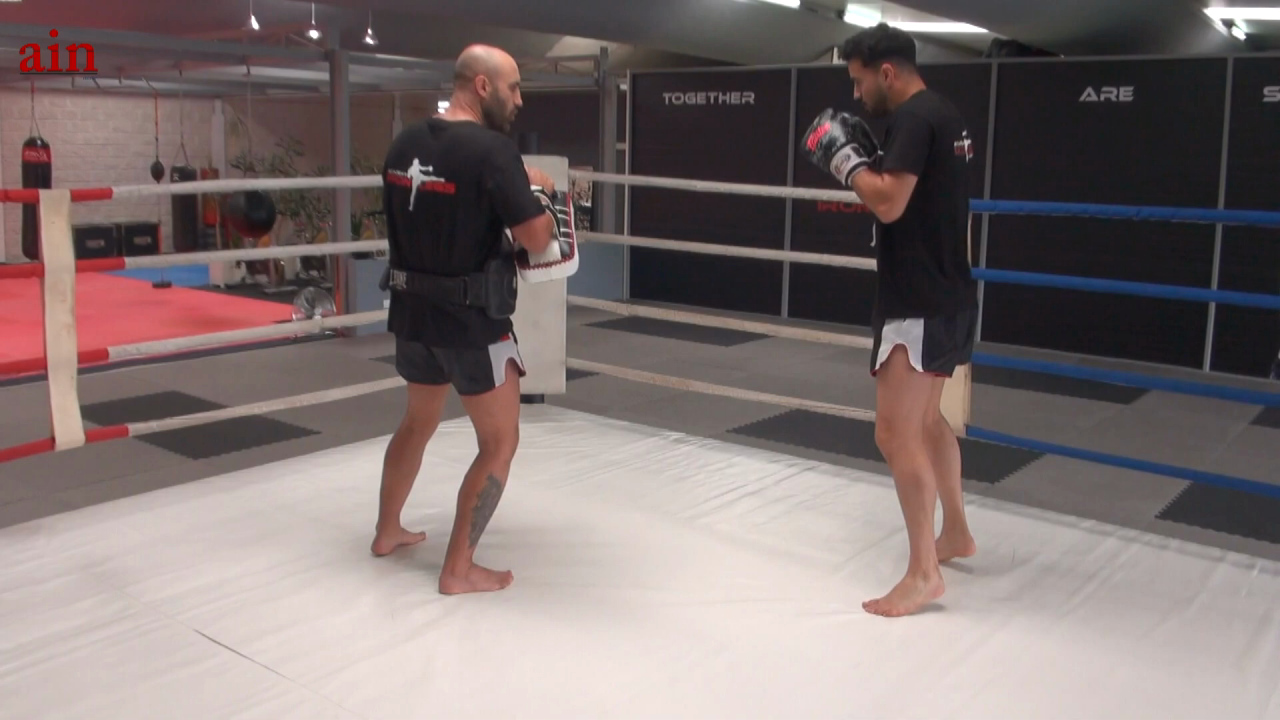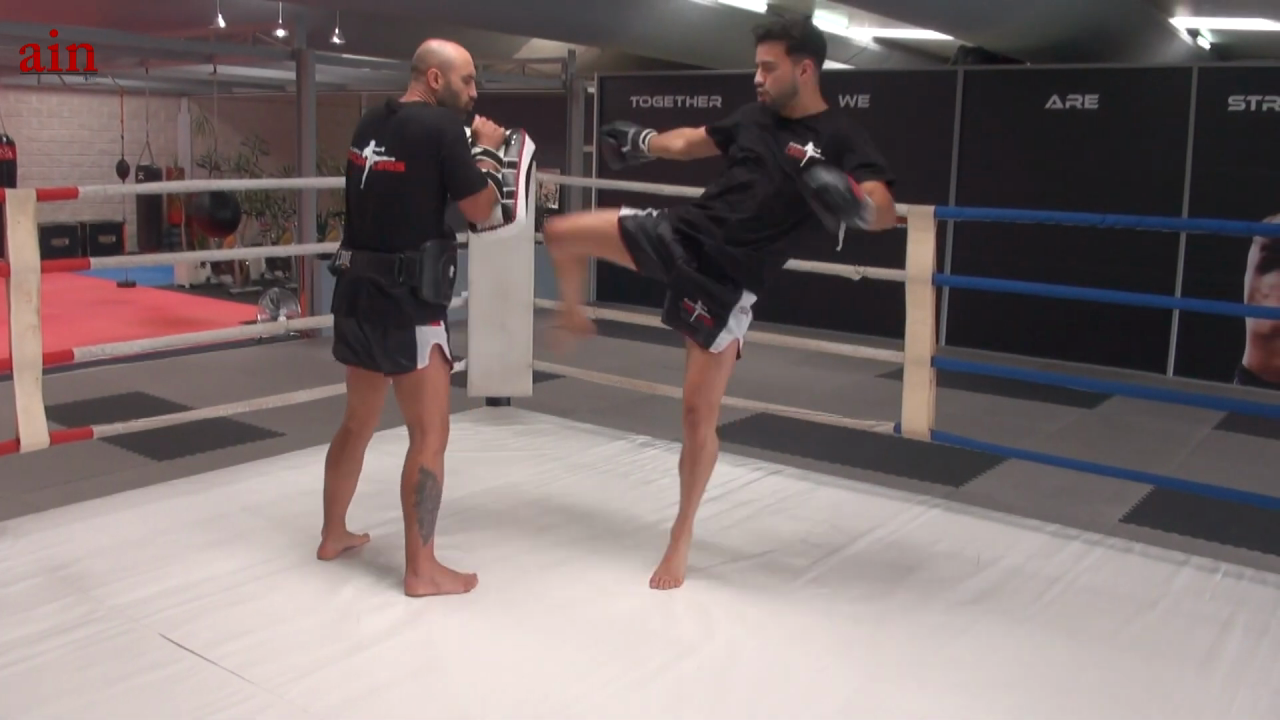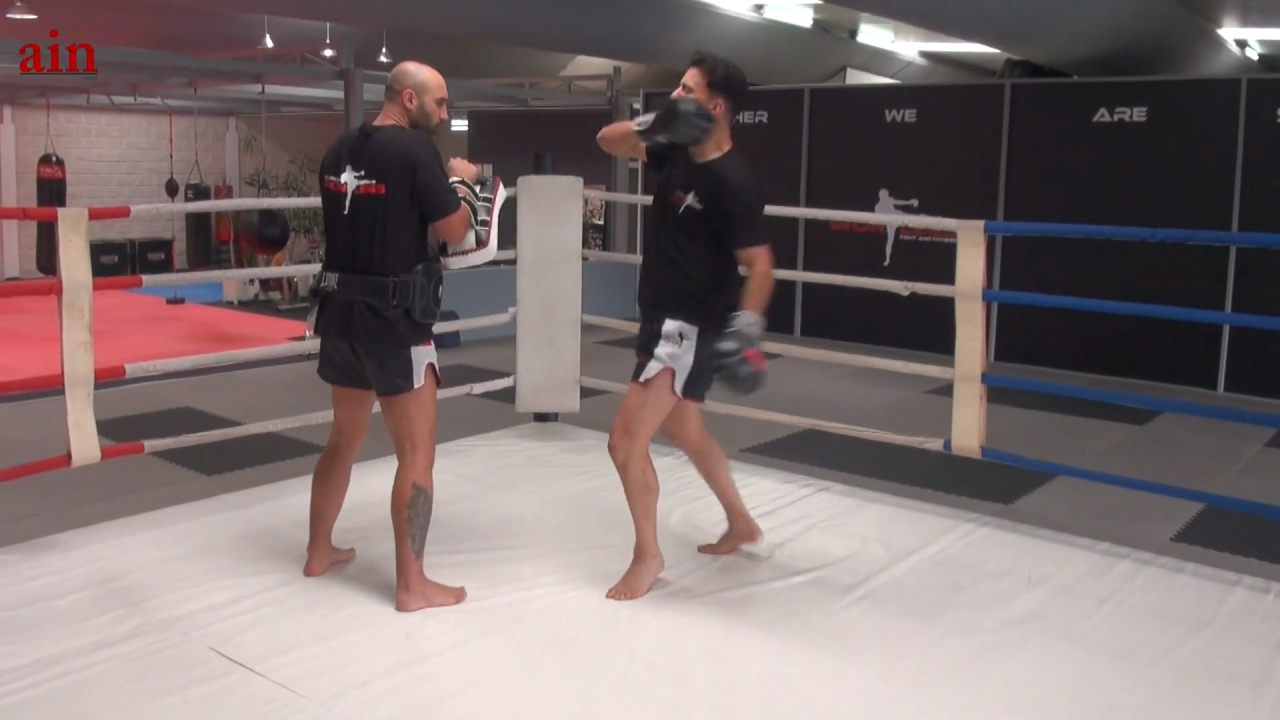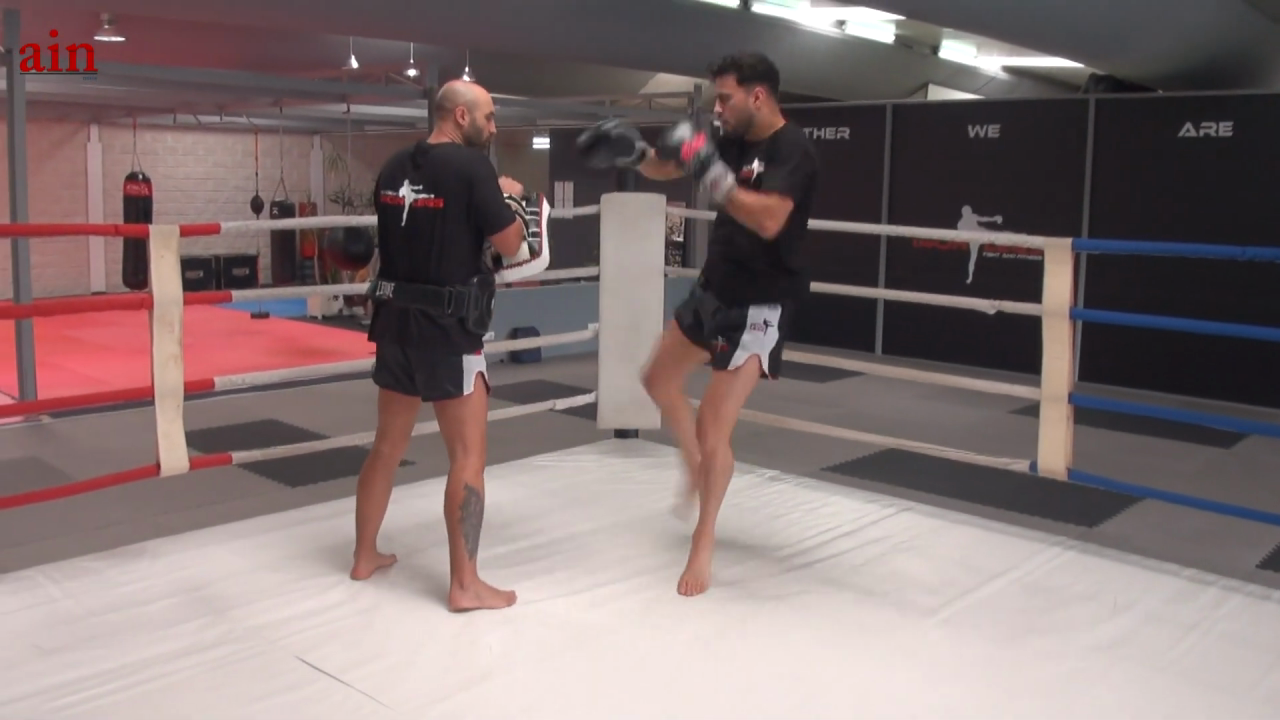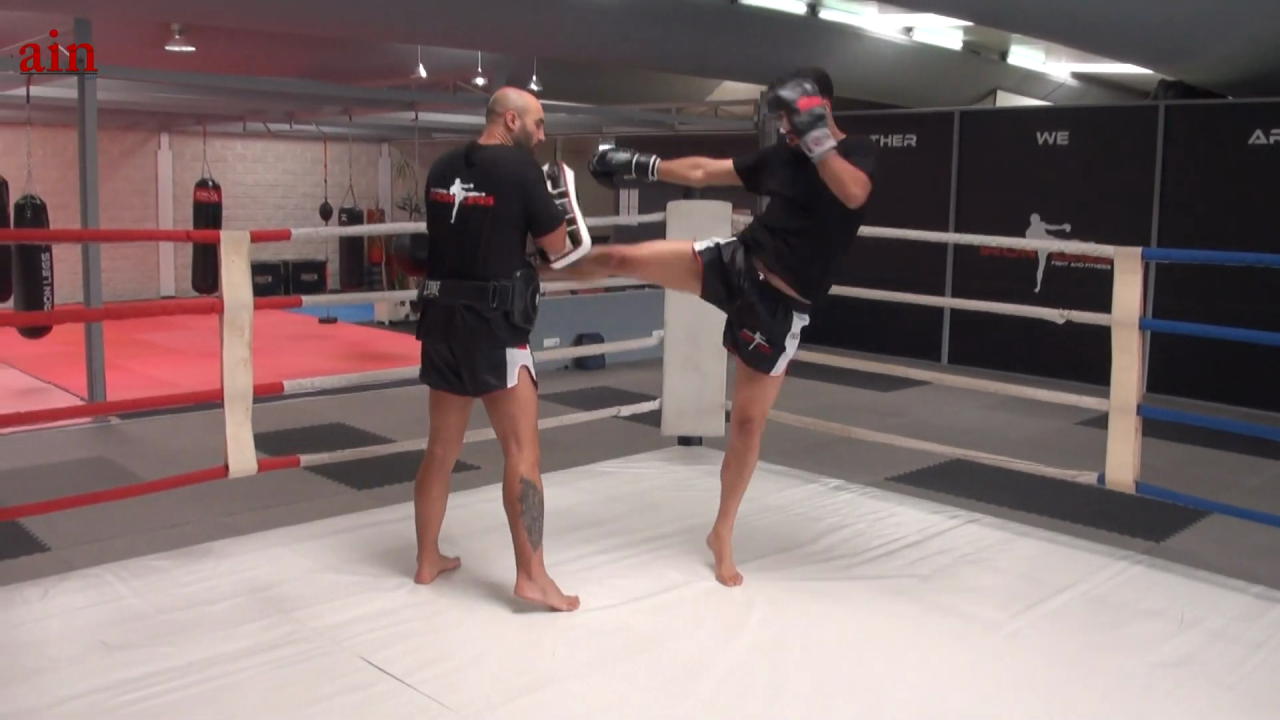
dt=1s
person 1, frame 1
left shoulder: (914, 118)
right shoulder: (943, 116)
left elbow: (888, 205)
left wrist: (842, 157)
right wrist: (863, 150)
left hip: (918, 303)
right hip: (945, 296)
left knee: (896, 435)
right knee: (925, 418)
left ankle: (923, 573)
right ankle: (956, 532)
person 1, frame 2
left shoulder: (845, 137)
right shoulder: (755, 117)
left elbow: (883, 208)
right elbow: (689, 143)
left wrist: (852, 208)
right wrist: (638, 139)
left hip: (732, 281)
right hip: (685, 233)
left knee: (700, 414)
right knee: (563, 233)
left ankle: (681, 539)
right ankle: (573, 314)
person 1, frame 3
left shoulder: (729, 180)
right shoulder: (680, 144)
left elbow: (759, 267)
right elbow: (611, 140)
left wrist: (743, 336)
right wrist: (658, 121)
left hip: (687, 327)
right hip: (662, 308)
left knee: (625, 441)
right knee: (684, 433)
left ankle: (648, 557)
right ankle: (741, 523)
person 1, frame 4
left shoulder: (794, 152)
right shoulder: (734, 142)
left elbow: (768, 222)
right elbow: (663, 163)
left wrist: (709, 166)
right wrist: (625, 147)
left hip: (757, 307)
right hip: (717, 288)
left knee: (715, 431)
right knee: (657, 379)
left ankle: (702, 548)
right ankle: (698, 480)
person 1, frame 5
left shoulder: (855, 154)
right shoulder: (780, 154)
left elbow: (853, 195)
right elbow: (704, 171)
left wrist: (815, 129)
right wrist: (639, 165)
left hip: (782, 307)
right hip: (735, 264)
left knee: (748, 423)
right knee: (623, 258)
left ankle: (722, 534)
right ankle: (553, 269)
person 2, frame 1
left shoulder: (406, 142)
right shoulder: (491, 148)
right elbow: (536, 238)
right wrist: (537, 188)
left hip: (412, 310)
right hip: (471, 320)
left knee: (418, 421)
right knee: (499, 443)
left ankle: (388, 530)
right ankle: (458, 569)
person 2, frame 2
left shoulder: (375, 122)
right shoulder: (440, 128)
right elbow: (482, 211)
right wrist: (487, 151)
left hip: (355, 290)
right hip: (407, 301)
left knee: (358, 422)
right knee: (429, 434)
left ankle: (333, 534)
right ankle: (423, 567)
person 2, frame 3
left shoulder: (339, 151)
right shoulder: (414, 149)
right elbow: (455, 231)
right wrist: (459, 181)
left hip: (342, 312)
right hip: (395, 319)
left knee: (345, 438)
right knee: (417, 452)
left ankle: (319, 550)
right ankle: (412, 584)
person 2, frame 4
left shoulder: (394, 168)
right shoulder: (470, 164)
right elbow: (509, 244)
right wrist: (507, 195)
left hip: (396, 320)
right hip: (448, 327)
left knee: (388, 445)
right knee: (468, 456)
left ankle: (365, 555)
right ankle: (465, 584)
person 2, frame 5
left shoulder: (444, 166)
right shoulder: (518, 166)
right elbow: (555, 243)
right wrist: (545, 193)
left hip: (440, 317)
right hip: (492, 322)
left knee: (441, 446)
right knee: (522, 449)
left ankle: (428, 560)
right ankle: (532, 577)
